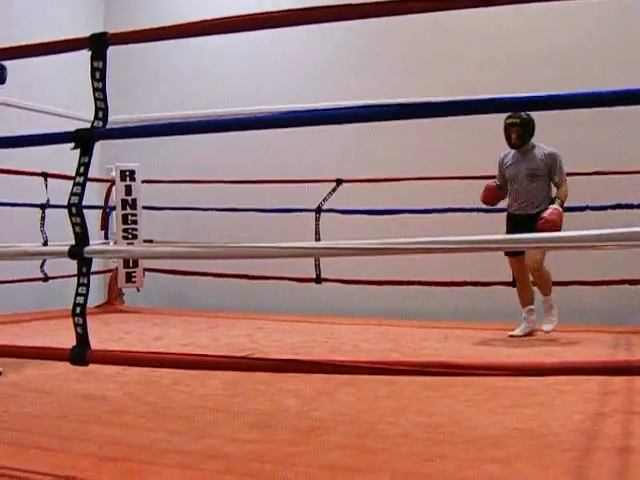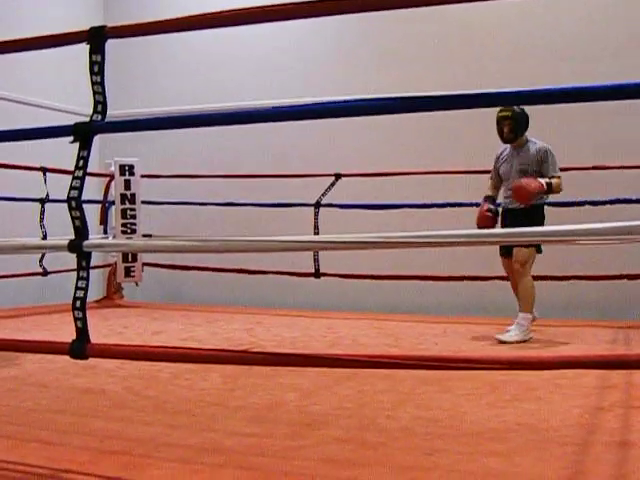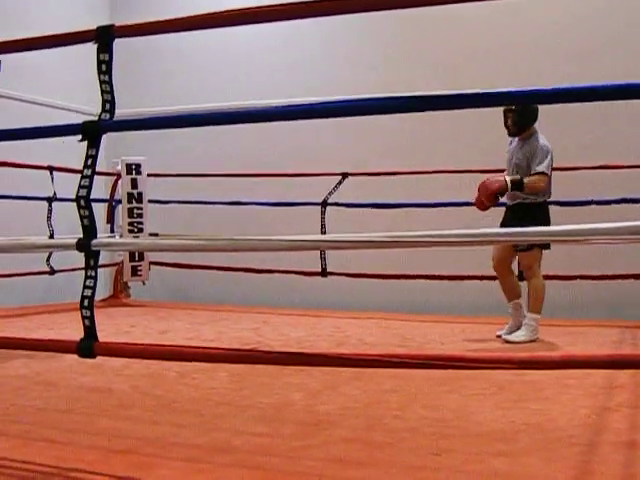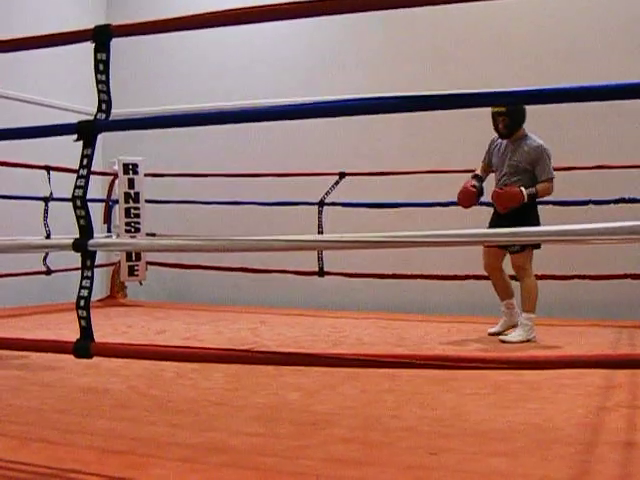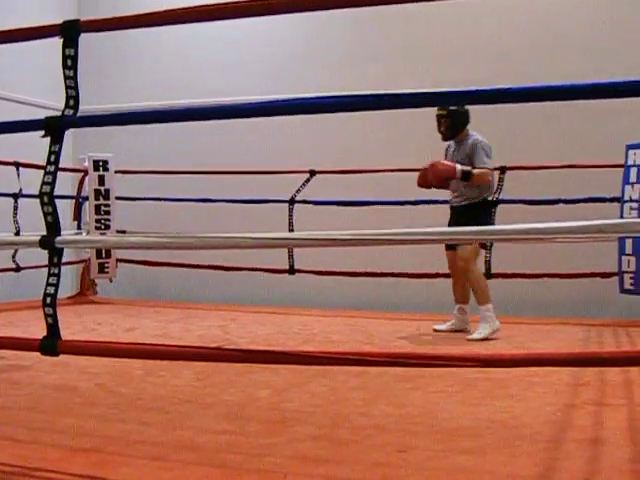
dt=0.4s
person 1, frame 1
left shoulder: (548, 155)
right shoulder: (505, 158)
left elbow: (562, 185)
right elbow: (499, 186)
left wrist: (557, 207)
right wrist: (493, 192)
left hip: (538, 219)
right hip: (514, 219)
left knee: (535, 265)
right knee: (519, 274)
left ankle: (549, 306)
right ankle: (529, 321)
person 1, frame 2
left shoulder: (541, 150)
right shoulder: (502, 155)
left elbow: (557, 183)
right elbow: (494, 186)
left wrist: (542, 185)
right wrist: (487, 203)
left hip: (530, 215)
right hip: (508, 216)
left knee: (521, 267)
right knee: (511, 271)
left ankle: (522, 327)
right ankle: (527, 313)
person 1, frame 3
left shoulder: (540, 146)
right shoulder: (514, 142)
left elbow: (539, 182)
left wrist: (508, 184)
right wrist: (498, 185)
left hip: (532, 212)
right hip: (513, 210)
left knee: (530, 269)
right knee: (499, 264)
left ankle: (531, 327)
right ankle: (518, 317)
person 1, frame 4
left shoulder: (537, 148)
right shoulder: (496, 143)
left elbow: (548, 186)
right elbow: (484, 169)
left wrist: (526, 194)
right wrist: (475, 181)
left hip: (522, 214)
right hip: (500, 212)
left knee: (522, 268)
right knee: (490, 265)
left ankle: (527, 326)
right ankle: (510, 315)
person 1, frame 5
left shoulder: (477, 144)
right shoulder: (450, 147)
left elbow: (486, 176)
left wrist: (459, 172)
right wrist: (433, 179)
left hip: (476, 211)
right hip: (457, 211)
left knee: (466, 262)
right knee: (455, 267)
left ankle: (488, 319)
right ankle: (460, 318)
